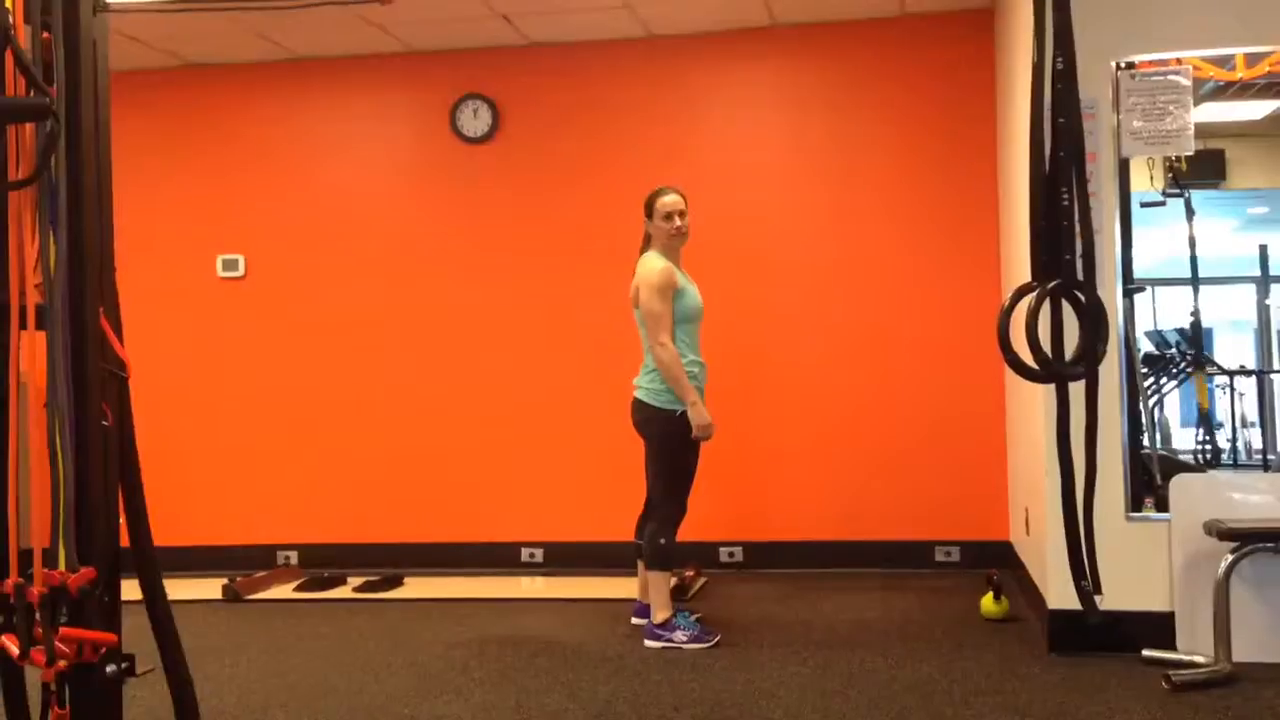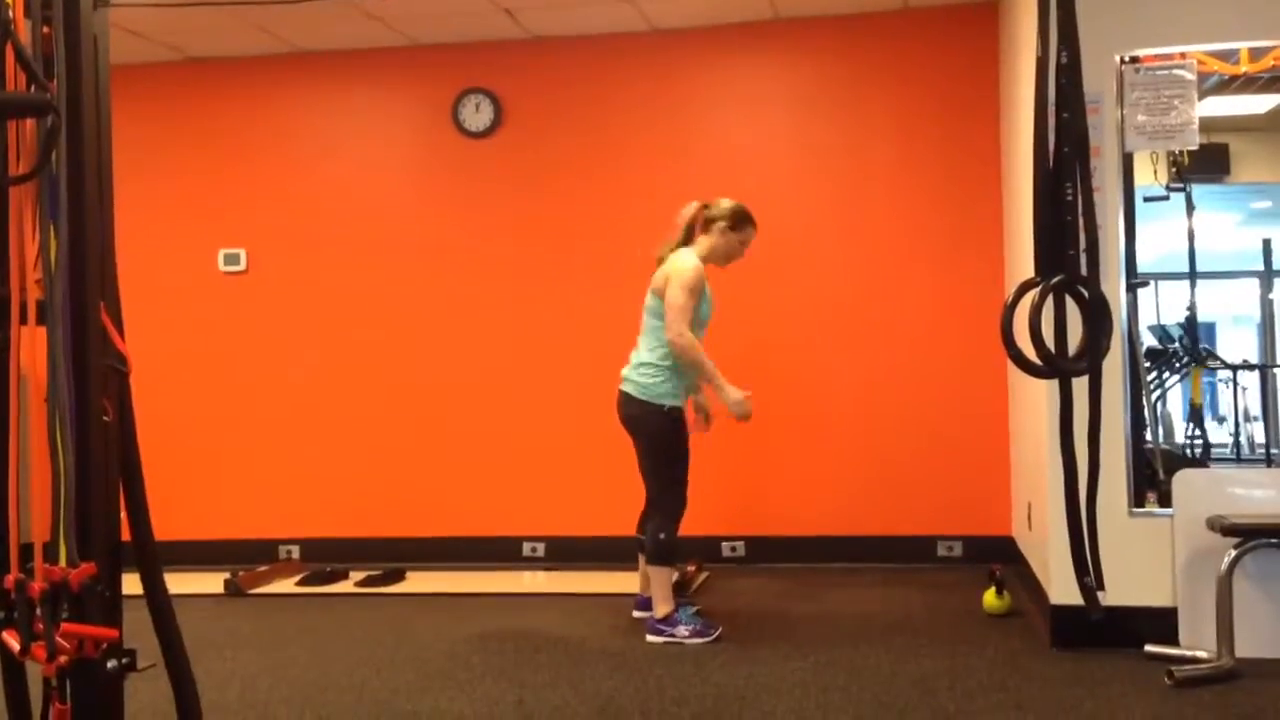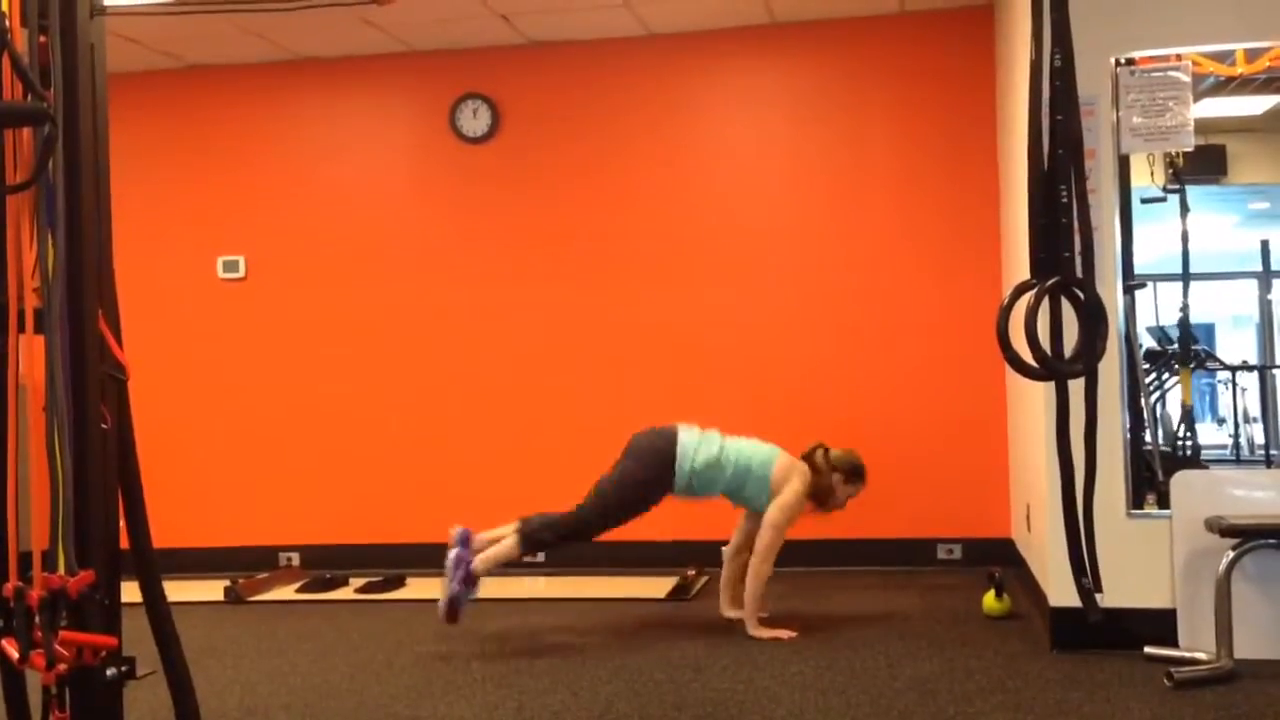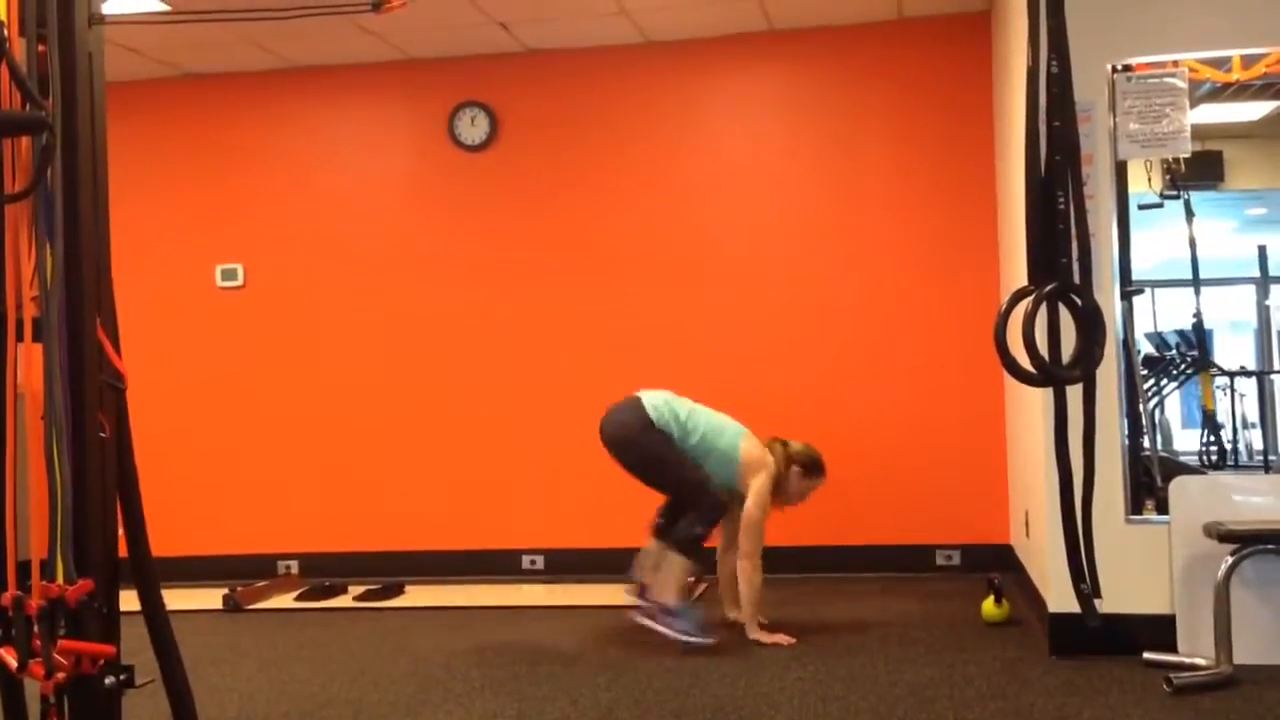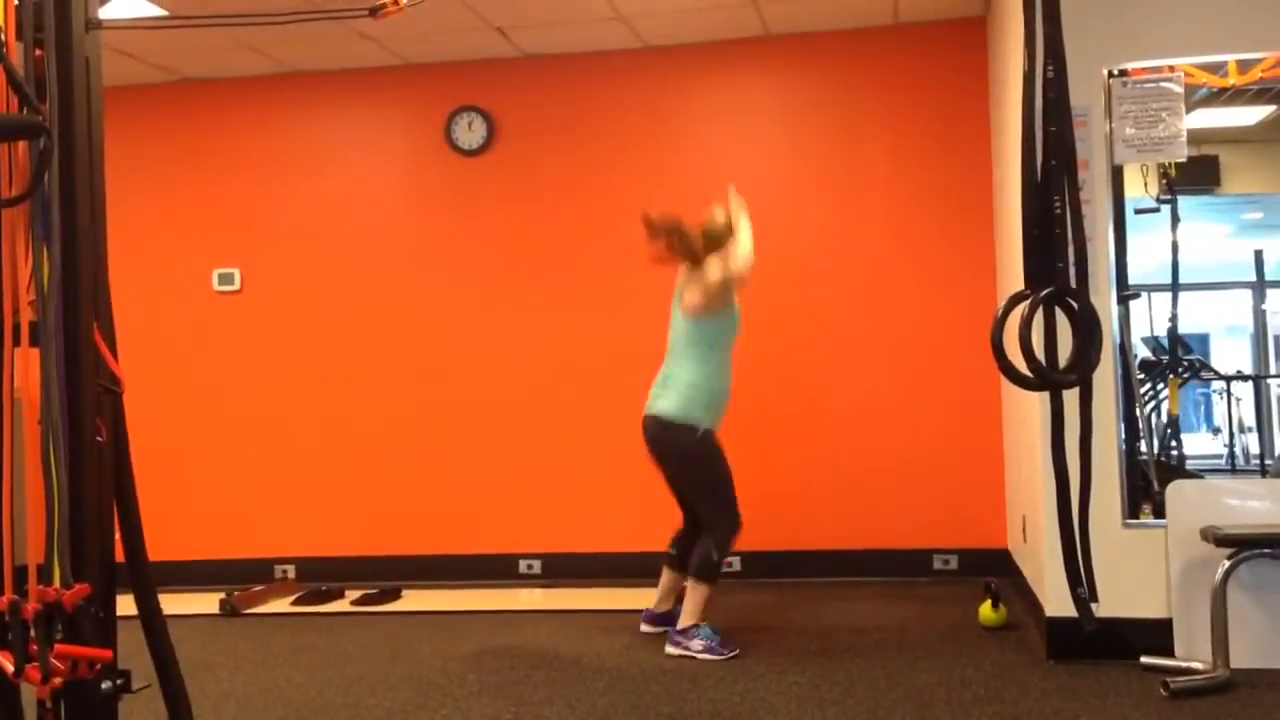
dt=1s
person 1, frame 1
left shoulder: (671, 269)
right shoulder: (656, 269)
right elbow: (661, 346)
left wrist: (694, 402)
right wrist: (694, 405)
left hip: (667, 404)
right hip: (666, 407)
left knee: (659, 506)
right knee: (668, 509)
left ankle: (647, 603)
right ankle: (661, 623)
person 1, frame 2
left shoulder: (683, 266)
right shoulder: (688, 266)
right elbow: (678, 337)
left wrist: (695, 394)
right wrist: (724, 389)
left hip: (646, 398)
right hip: (653, 401)
left knee: (662, 499)
right knee: (668, 502)
left ankle: (648, 596)
right ankle: (663, 617)
person 1, frame 3
left shoulder: (777, 480)
right shoulder: (798, 486)
left elbow: (741, 545)
right elbow: (760, 558)
left wrist: (731, 604)
right wrist: (753, 624)
left hip: (665, 449)
right hip: (665, 460)
left knee: (585, 521)
right knee: (586, 520)
left ankle: (475, 545)
right ankle: (471, 566)
person 1, frame 4
left shoulder: (751, 470)
right shoulder: (763, 473)
left elbow: (730, 544)
right elbow: (749, 555)
left wrist: (732, 607)
right wrist: (753, 627)
left hip: (634, 418)
right hip: (634, 423)
left knee: (685, 504)
right knee: (705, 506)
left ankle: (649, 591)
right ankle: (669, 608)
person 1, frame 5
left shoulder: (696, 281)
right shoulder: (708, 281)
right elbow: (740, 265)
left wrist: (729, 220)
right wrist: (741, 220)
left hip: (665, 421)
right hip: (684, 426)
left knee: (700, 520)
right knee: (723, 523)
left ankle: (661, 610)
right ankle: (687, 629)
